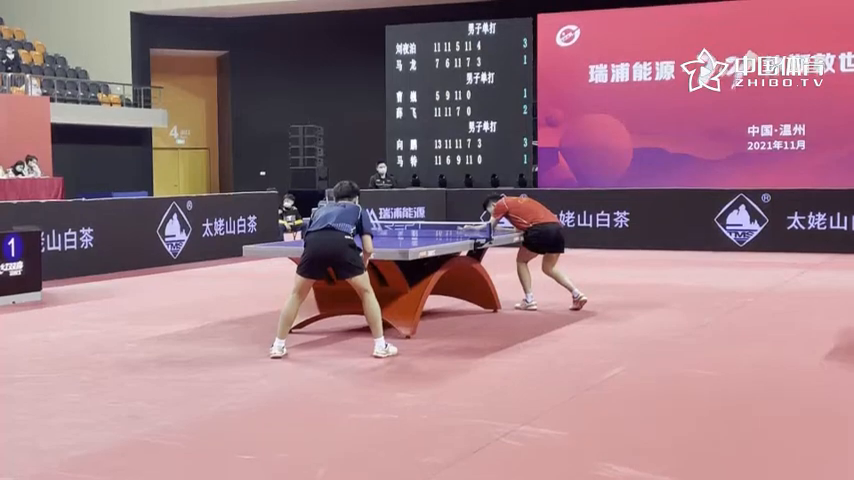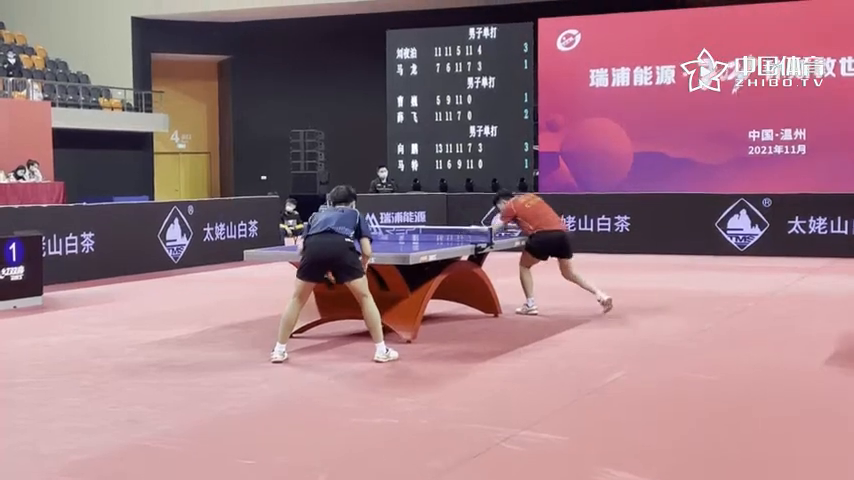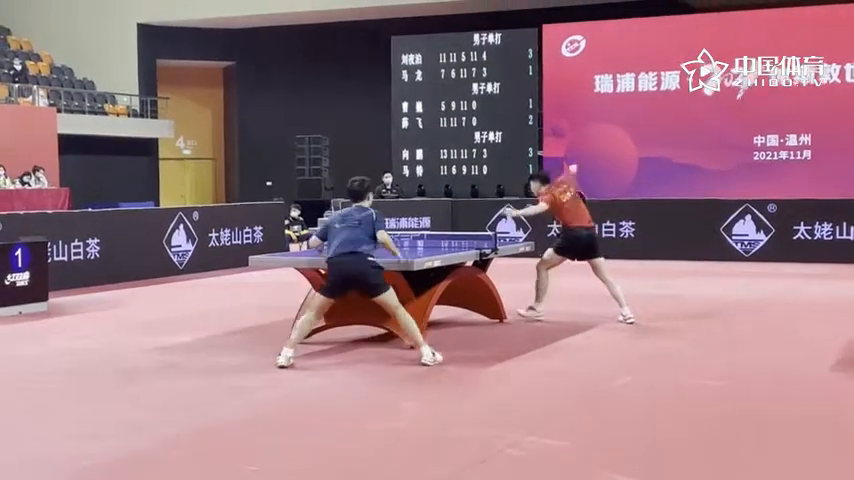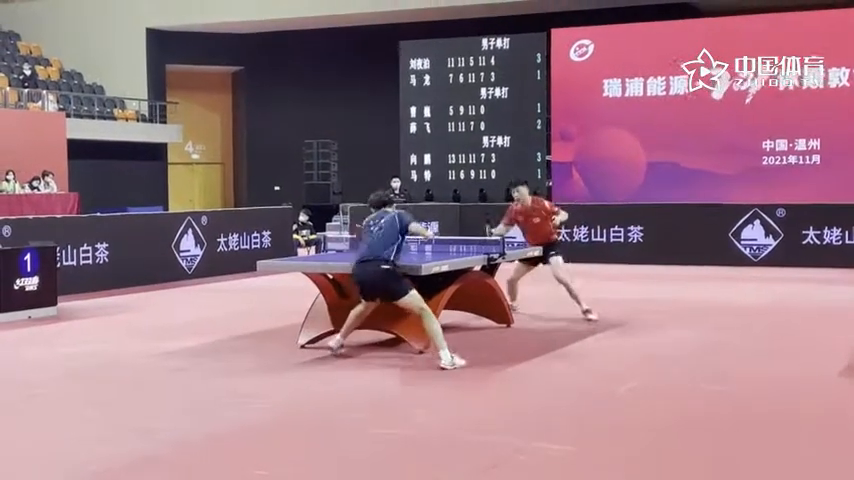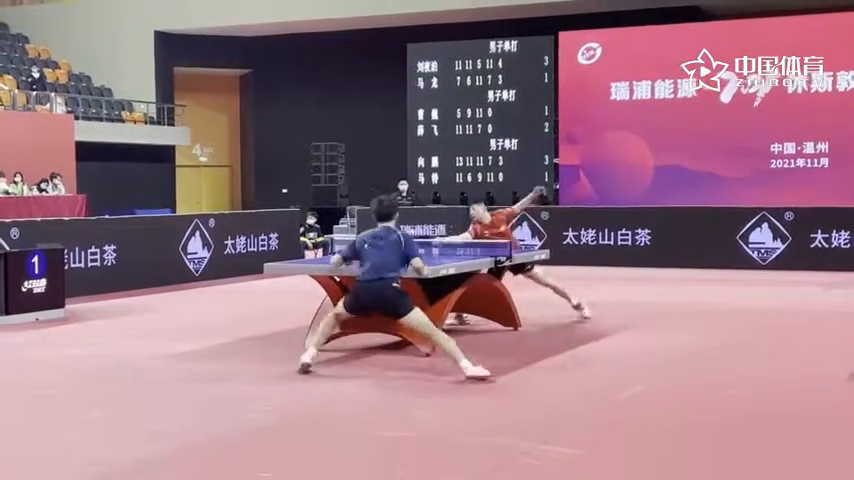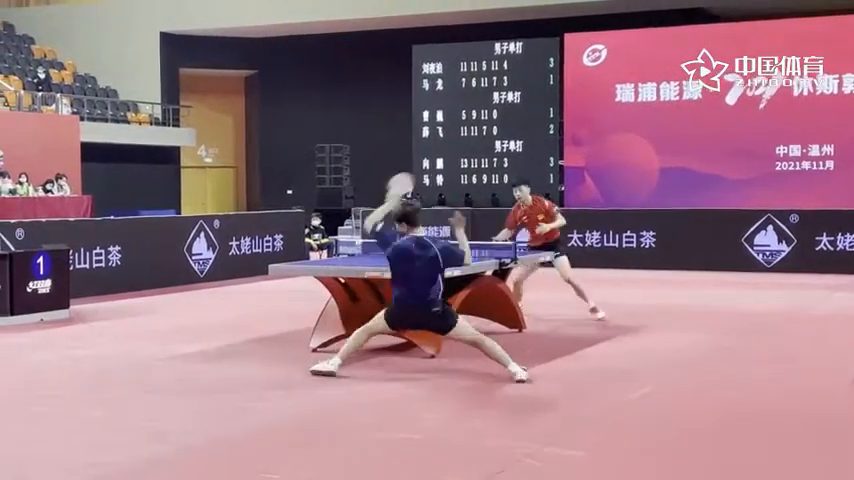
dt=0.7s
person 1, frame 1
left shoulder: (321, 210)
right shoulder: (358, 210)
left elbow: (309, 237)
right elbow: (368, 248)
left wrist: (325, 266)
right wrist: (362, 264)
left hip: (314, 244)
right hip: (341, 243)
left knee: (297, 295)
right knee: (367, 292)
left ankle: (278, 346)
right ankle: (380, 346)
person 1, frame 2
left shoulder: (318, 215)
right shoulder: (355, 214)
left elbow: (302, 247)
right elbow: (367, 251)
left wrist: (322, 269)
right wrist: (361, 267)
left hip: (313, 247)
right hip: (341, 246)
left knee: (297, 299)
right knee: (365, 297)
left ankle: (279, 350)
right ankle: (381, 350)
person 1, frame 3
left shoulder: (336, 216)
right shoulder: (373, 214)
left elbow: (313, 243)
right elbow: (383, 238)
left wrist: (330, 244)
right wrist: (396, 252)
left hip: (337, 268)
right hip: (364, 266)
left knee: (313, 312)
right knee: (397, 310)
left ankle: (287, 353)
right ankle: (426, 353)
person 1, frame 4
left shoulder: (368, 222)
right shoulder: (398, 215)
right elbow: (414, 228)
right wrist: (427, 233)
left hip: (361, 271)
right hip: (382, 271)
left knee: (366, 306)
right knee: (424, 311)
left ankle: (338, 340)
right ankle: (446, 357)
person 1, frame 5
left shoulder: (362, 238)
right shoulder: (402, 237)
left elbow: (335, 262)
right elbow: (417, 266)
left wrist: (340, 256)
right wrist: (423, 269)
left hip: (362, 290)
right hip: (389, 291)
left knee: (334, 317)
right knee: (430, 331)
left ankle: (310, 355)
right ankle: (468, 366)
person 1, frame 6
left shoulder: (395, 246)
right shoulder: (440, 248)
left elbow: (369, 224)
right elbow: (467, 261)
left wrist: (390, 204)
right wrist: (460, 231)
left hip: (403, 309)
right hip: (434, 311)
left knee: (367, 329)
right knee: (477, 339)
left ankle: (333, 363)
right ankle: (515, 369)
person 2, frame 1
left shoulder: (502, 204)
right shoulder: (518, 202)
left hip: (541, 230)
right hip: (557, 228)
left knee: (521, 261)
right knee: (548, 268)
left ankle: (529, 300)
right ankle: (577, 294)
person 2, frame 2
left shoulder: (510, 206)
right shoulder: (532, 198)
left elbow: (496, 228)
left hip: (543, 236)
right hip: (561, 233)
left knee: (524, 265)
right knee: (568, 273)
left ankle: (530, 305)
right ankle: (600, 296)
person 2, frame 3
left shoulder: (548, 194)
right shoulder: (564, 183)
left elbow: (541, 208)
right elbow: (572, 169)
left wrist: (517, 213)
left hip: (573, 234)
right hip: (590, 234)
left knee: (542, 266)
right knee: (604, 277)
left ankle: (537, 309)
right ankle: (626, 312)
person 2, frame 4
left shoulder: (542, 205)
right shoulder: (514, 210)
left elbow: (564, 214)
right elbow: (505, 227)
left wrist: (559, 218)
right wrist: (494, 232)
left hip: (549, 245)
right hip: (532, 247)
left knee: (559, 277)
right knee: (512, 279)
left ankle: (584, 308)
right ankle: (512, 305)
person 2, frame 5
left shoulder: (501, 216)
right shoulder: (475, 228)
left elbow: (518, 208)
right elbow: (463, 238)
left wrist: (534, 195)
left knee: (546, 282)
left ankle: (575, 303)
right ankle: (461, 315)
person 2, frame 6
left shoulder: (543, 203)
right shoulder: (516, 211)
left elbow: (562, 221)
right elbow: (509, 231)
left wrist: (549, 226)
right wrist: (498, 238)
left hip: (553, 244)
right hip: (535, 247)
left knee: (568, 277)
right knee: (517, 279)
left ankle: (592, 306)
